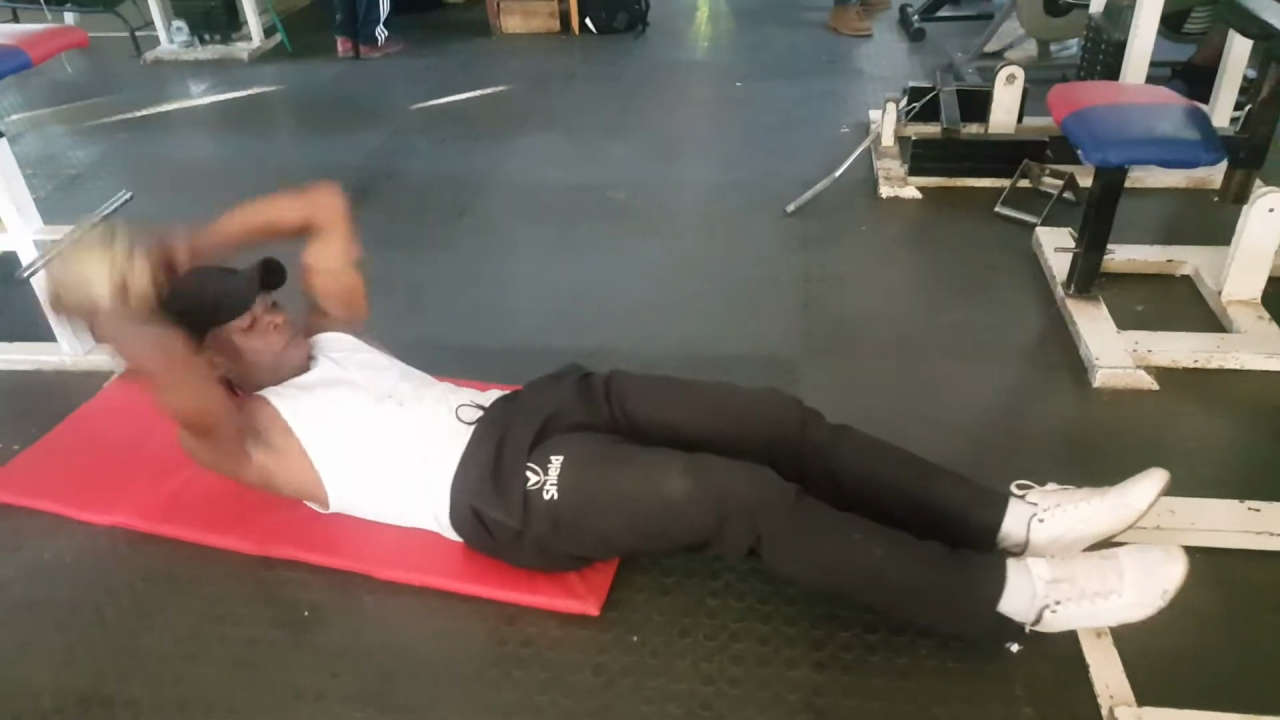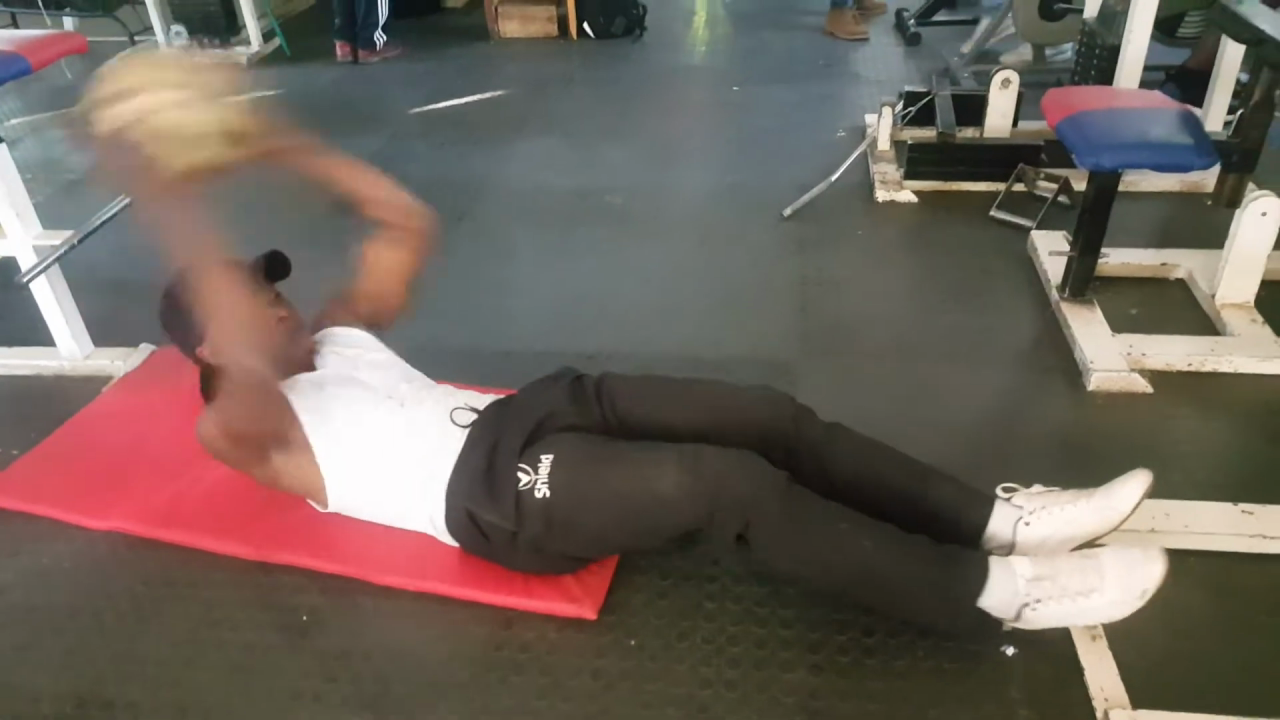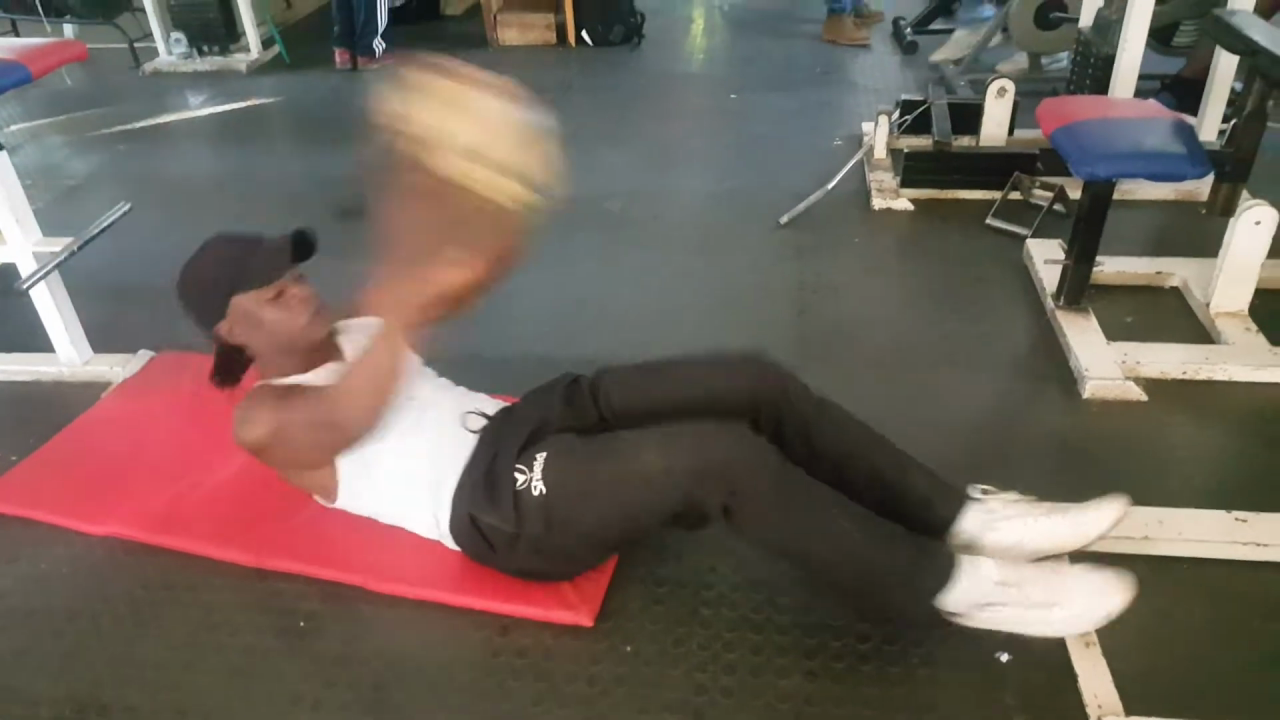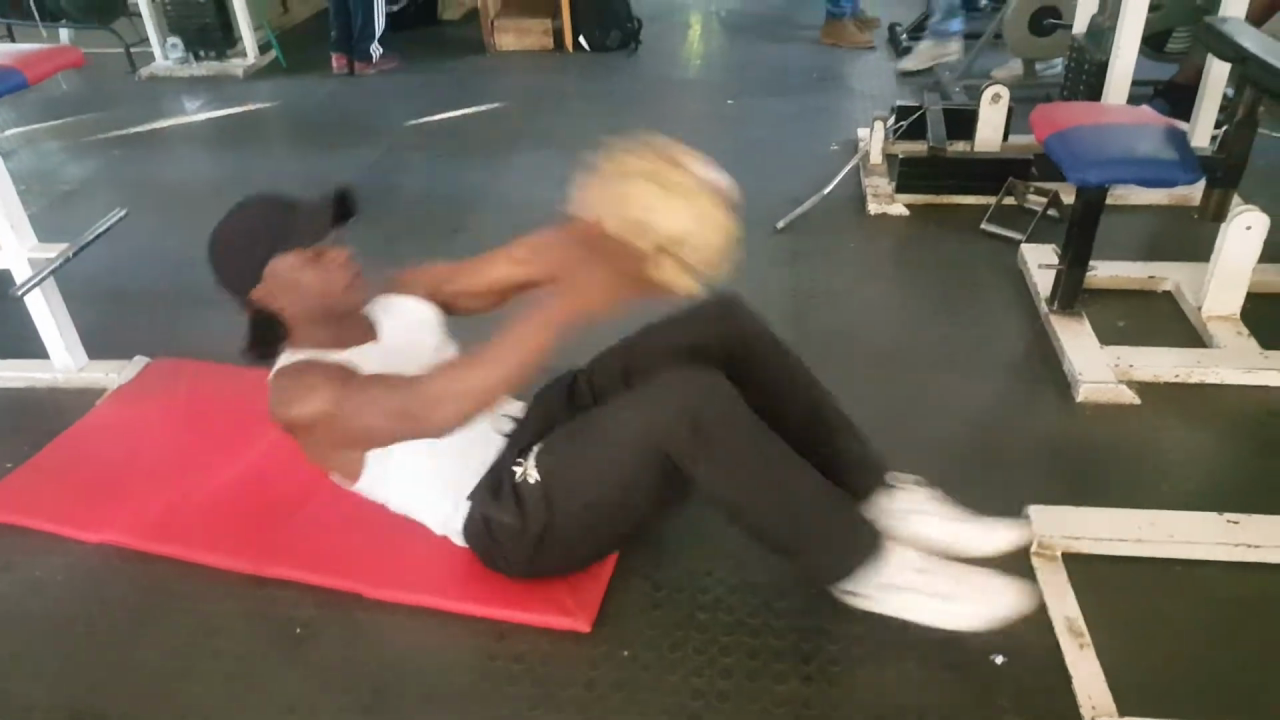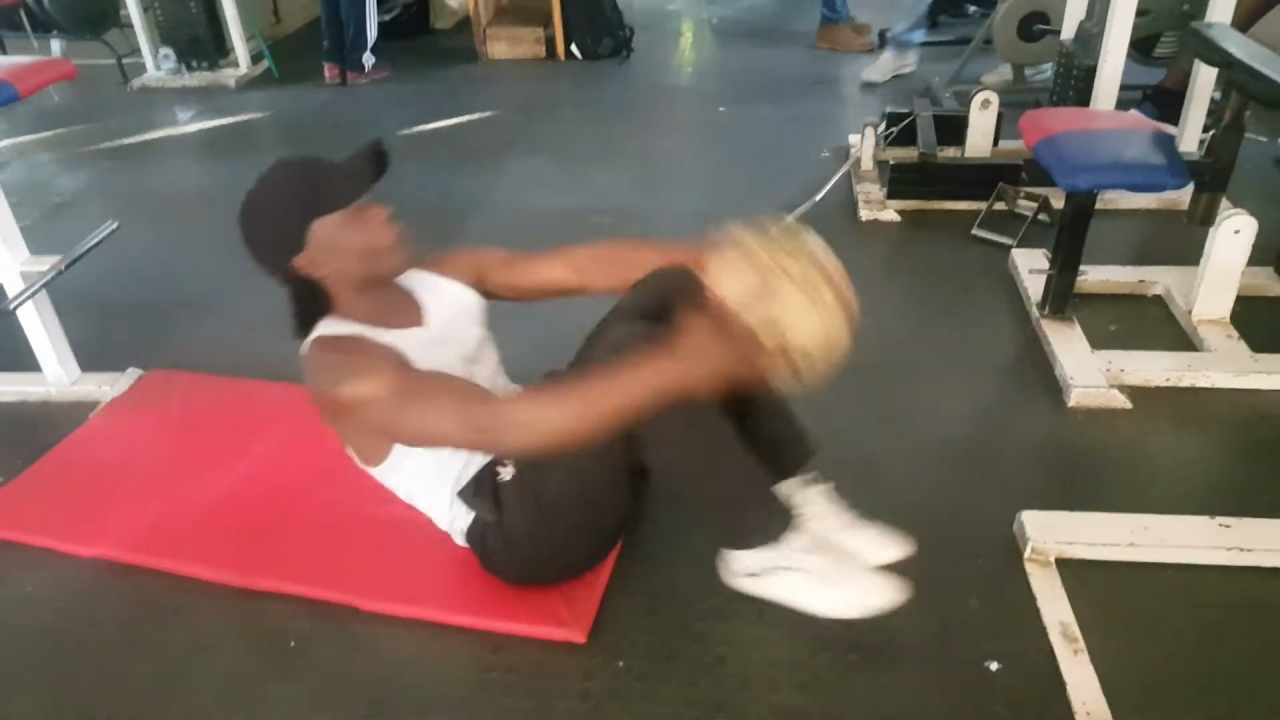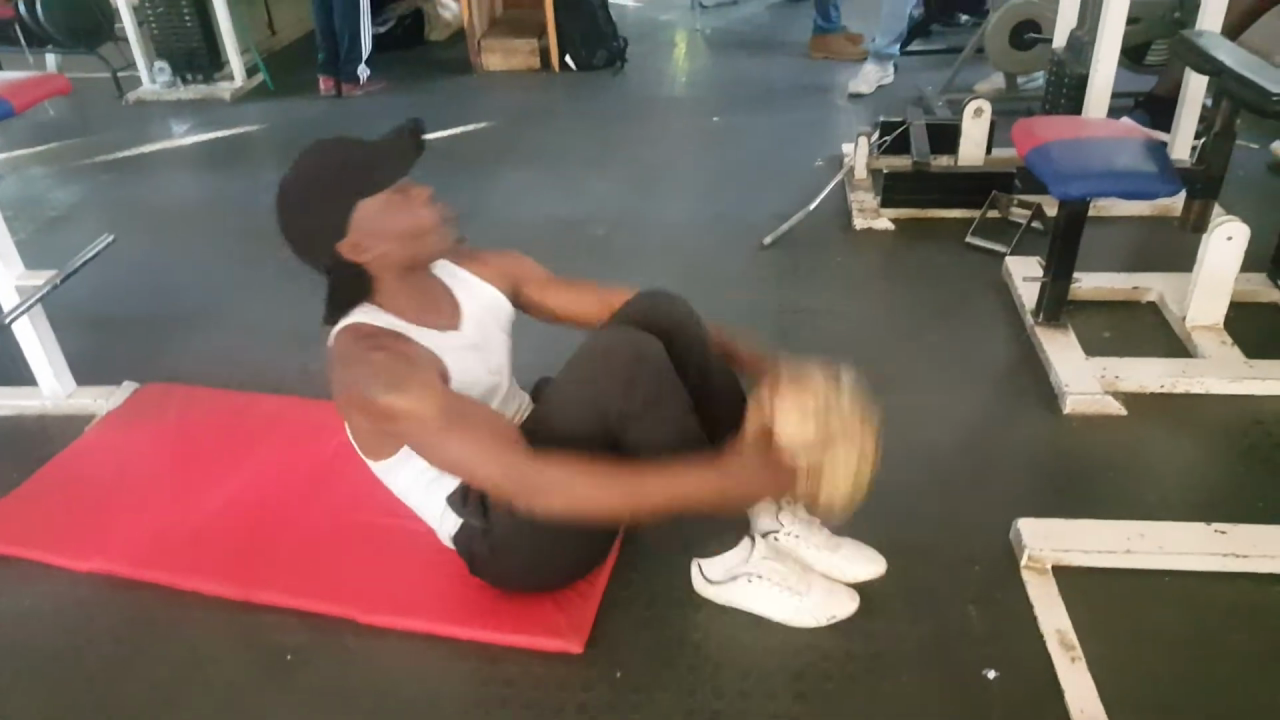
dt=0.1s
person 1, frame 1
left shoulder: (328, 336)
right shoulder: (245, 436)
left elbow: (326, 206)
right elbow: (171, 366)
left wrist: (202, 244)
right wrist: (107, 306)
left hip: (533, 410)
right hip: (502, 494)
left knee: (781, 422)
right knee: (744, 499)
left ankle: (1007, 513)
right ankle: (1011, 592)
person 1, frame 2
left shoulder: (339, 331)
right shoulder: (246, 434)
left elbow: (410, 228)
right elbow: (248, 357)
left wrist: (299, 152)
right wrist: (168, 222)
left hip: (538, 412)
right hip: (501, 495)
left knee: (773, 420)
right knee: (736, 493)
left ankle: (1000, 514)
right ankle: (992, 588)
person 1, frame 3
left shoulder: (359, 333)
right shoulder: (271, 423)
left elbow: (469, 269)
right elbow: (358, 405)
right wrist: (409, 266)
left hip: (539, 420)
right hip: (504, 509)
left knee: (755, 379)
right knee: (725, 454)
left ankle: (963, 515)
right ankle: (955, 583)
person 1, frame 4
left shoulder: (394, 299)
right shoulder: (303, 396)
left elbow: (530, 260)
right elbow: (449, 403)
left wrist: (596, 237)
right wrist: (561, 302)
left hip: (549, 434)
right hip: (522, 524)
left knee: (723, 318)
right knee: (693, 393)
left ankle: (879, 502)
right ankle: (865, 569)
person 1, frame 5
left shoulder: (439, 273)
right shoulder: (346, 374)
left elbow: (583, 267)
right elbow: (512, 428)
right wrist: (683, 369)
right hip: (521, 523)
left knee: (671, 292)
right knee: (651, 353)
left ankle: (790, 495)
right ankle: (763, 549)
person 1, frame 6
left shoulder: (474, 270)
right shoulder: (373, 362)
left elbow: (598, 303)
right elbow: (529, 487)
left wrist: (743, 362)
right wrist: (718, 478)
left hip: (547, 452)
right hip: (513, 538)
left knee: (656, 314)
right knee: (631, 359)
left ankle: (764, 515)
right ankle: (730, 560)
